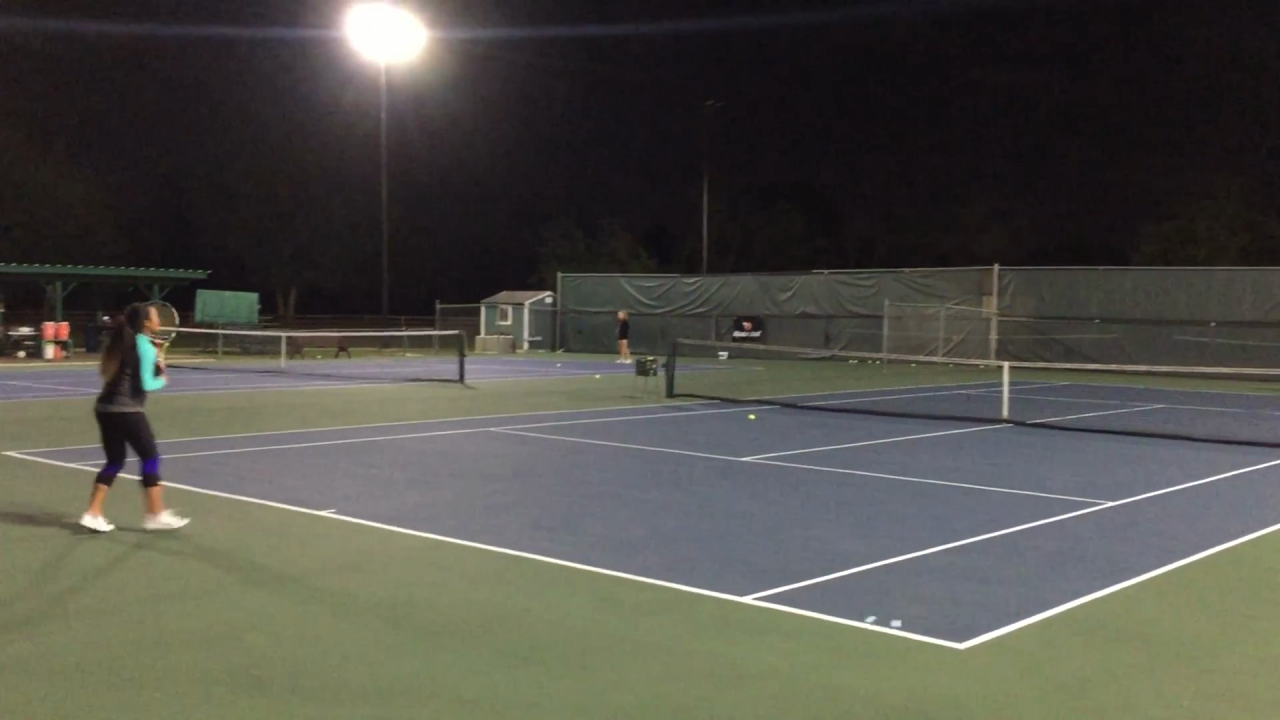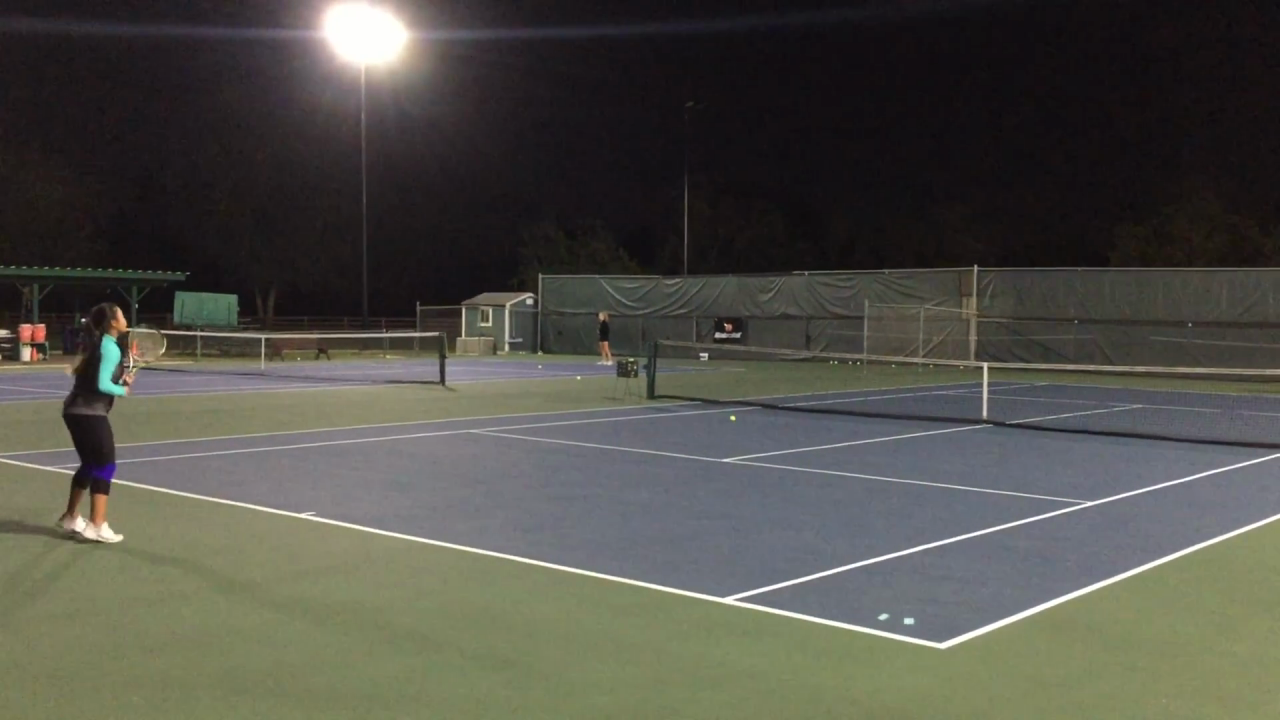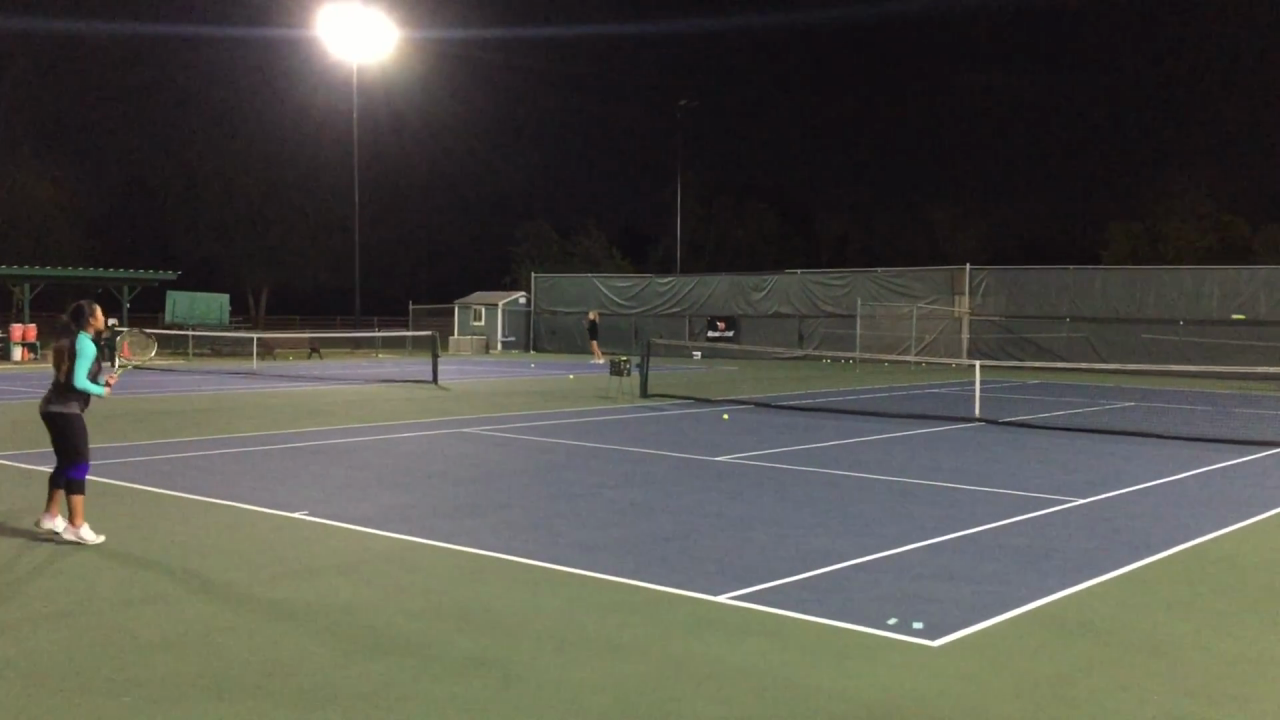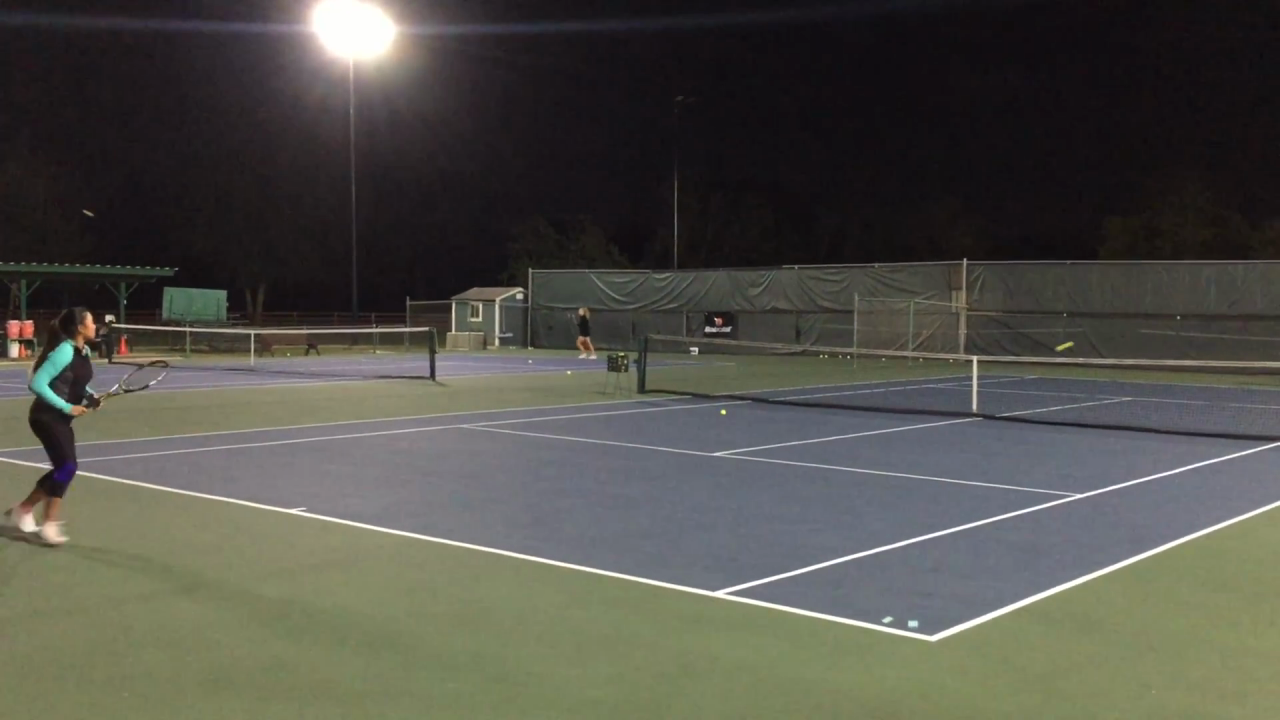
dt=0.3s
person 1, frame 1
left shoulder: (125, 343)
right shoulder: (146, 347)
right elbow: (147, 385)
left wrist: (154, 369)
right wrist: (162, 380)
left hip: (106, 408)
right hip: (127, 411)
left knee: (114, 462)
right knee: (150, 459)
left ankle: (92, 514)
right ankle: (158, 515)
person 1, frame 2
left shoulder: (97, 344)
right shoulder: (111, 348)
right elbow: (101, 385)
left wrist: (120, 381)
right wrist: (122, 389)
left hip: (75, 410)
right hip: (90, 413)
left knee: (90, 465)
right knee: (106, 466)
left ankle: (71, 518)
right ankle: (97, 526)
person 1, frame 3
left shoulder: (75, 341)
right shoulder: (86, 344)
right elbow: (78, 381)
left wrist: (103, 383)
right wrist: (101, 390)
left hip: (56, 409)
right hip: (64, 410)
left knee: (67, 464)
right knee: (79, 464)
left ankle: (51, 517)
right ankle: (77, 527)
person 1, frame 4
left shoulder: (83, 351)
right shoulder: (64, 352)
right elbow: (36, 383)
left wrist: (91, 398)
right wrist: (66, 407)
left hip: (59, 419)
right hip: (47, 417)
left knee: (63, 468)
right knee: (67, 466)
left ankle: (23, 511)
right ankle: (48, 524)
